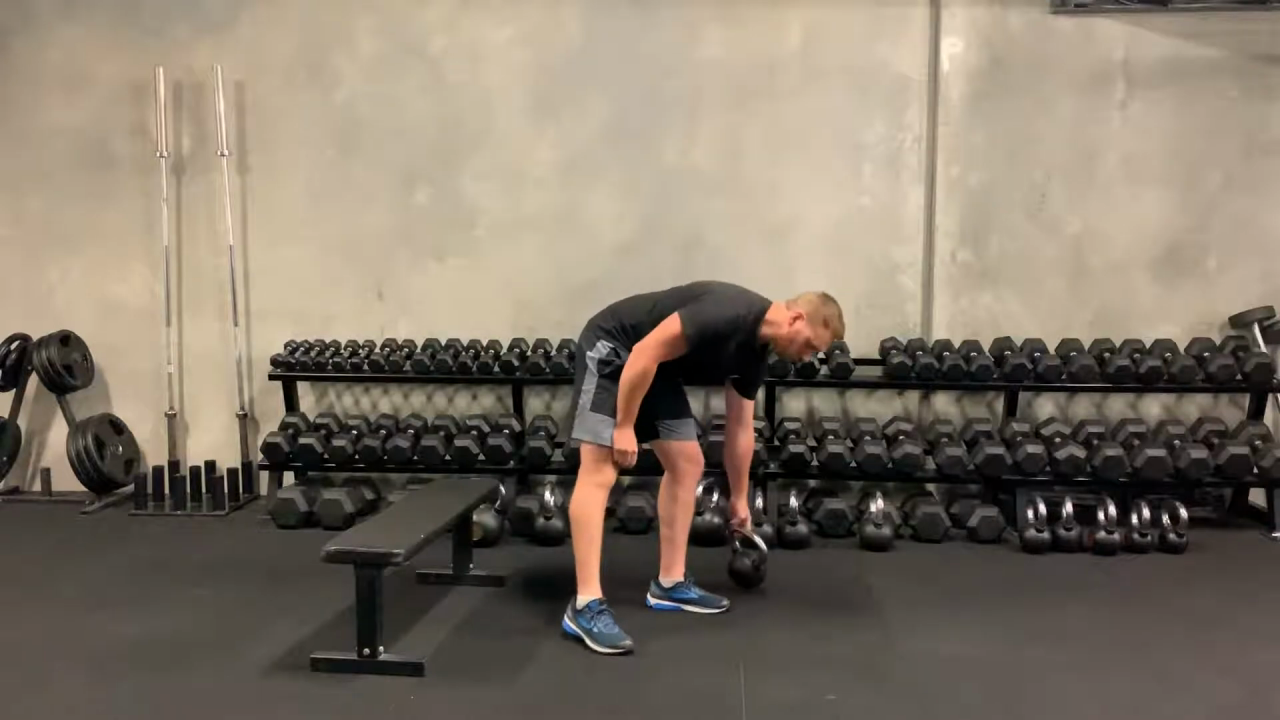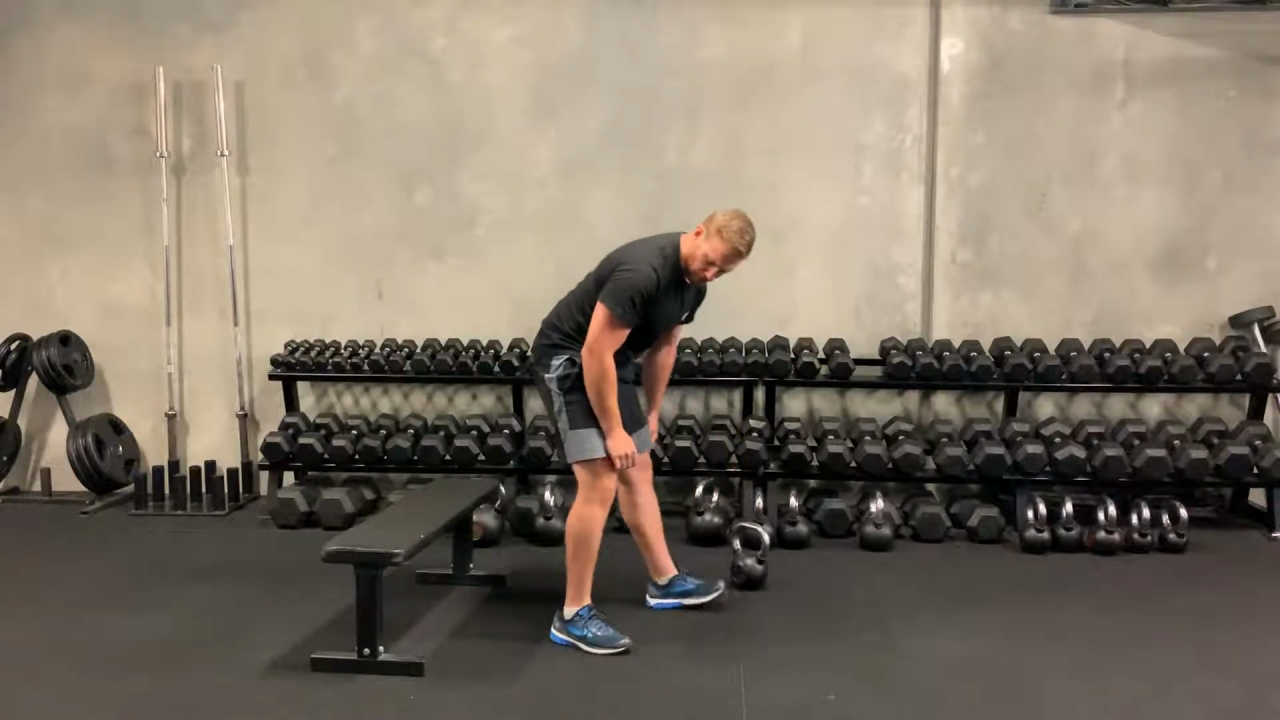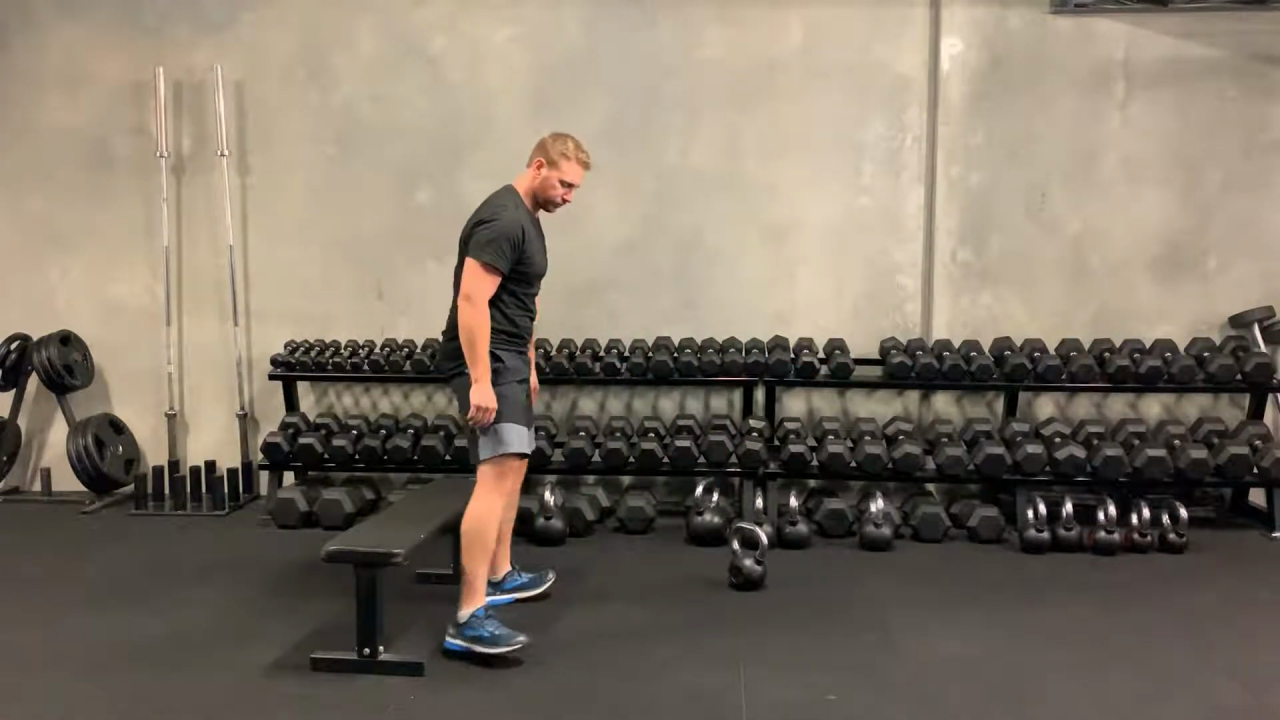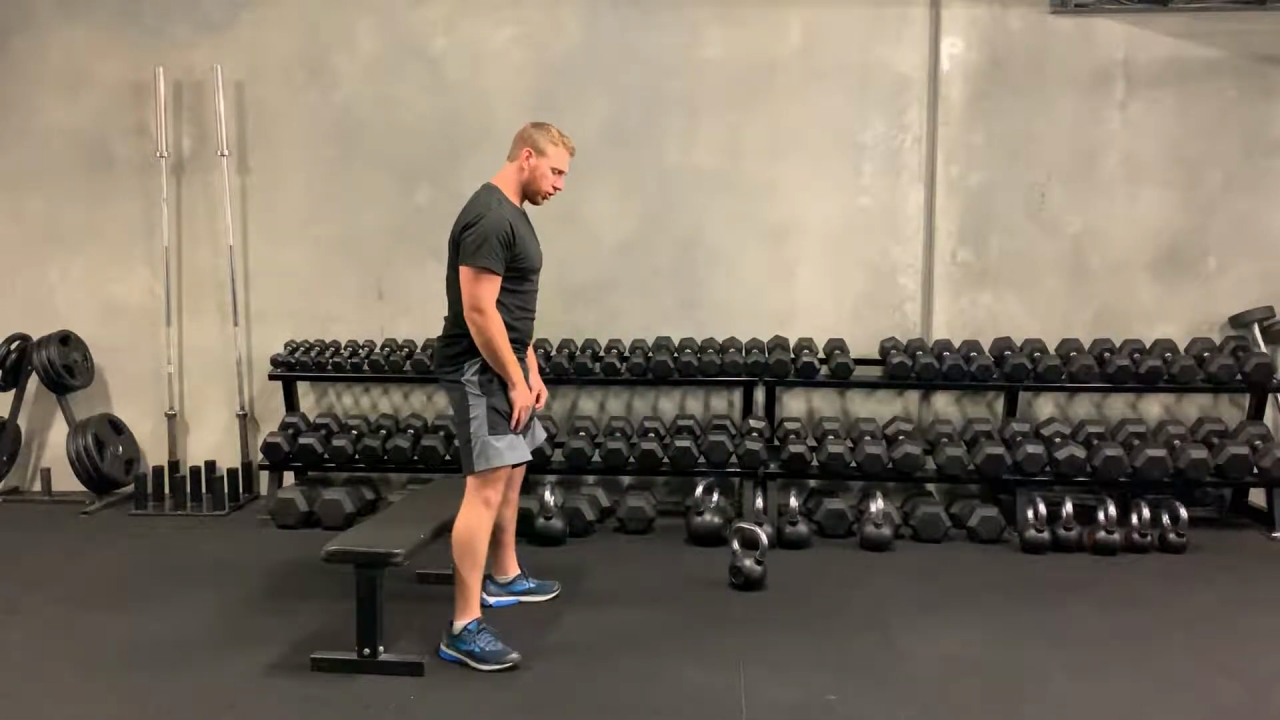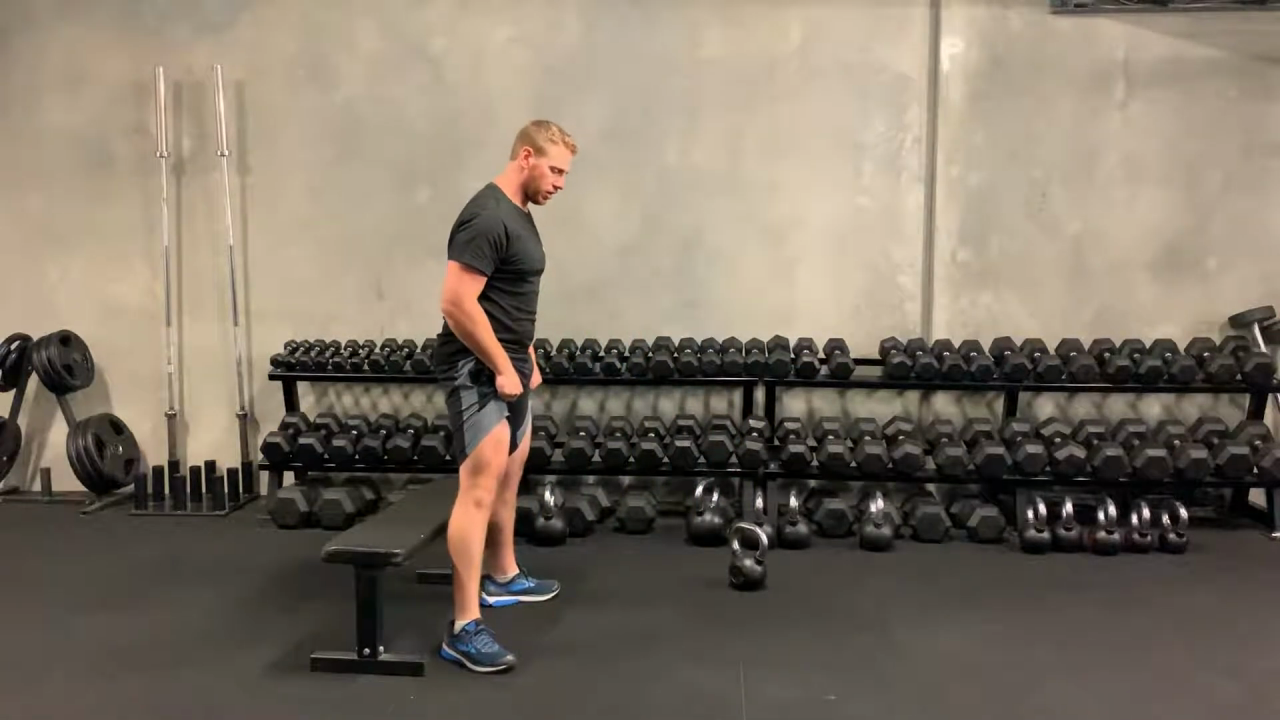
dt=1s
person 1, frame 1
left shoulder: (755, 352)
right shoulder: (724, 314)
left elbow: (741, 426)
right elbow: (644, 354)
left wrist: (739, 498)
right wrist: (625, 428)
right hip: (613, 350)
left knee: (689, 464)
right knee: (600, 473)
left ankle: (670, 582)
right ankle: (586, 605)
person 1, frame 2
left shoulder: (694, 285)
right shoulder: (641, 271)
left elbow: (662, 346)
right elbow: (594, 352)
left wrist: (651, 413)
right wrist: (614, 431)
left hip: (611, 365)
right hip: (569, 362)
left knee: (637, 472)
right knee: (600, 484)
left ankle: (665, 580)
right ankle: (573, 614)
person 1, frame 3
left shoulder: (528, 221)
right shoulder: (503, 220)
right elbow: (472, 301)
left wrist: (529, 368)
right wrist: (480, 381)
left hip: (507, 358)
right hip: (486, 360)
left knee: (510, 466)
right knee: (500, 476)
left ankle: (499, 572)
right ankle: (470, 617)
person 1, frame 4
left shoulder: (512, 213)
right shoulder: (489, 218)
right elbow: (479, 311)
left wrist: (532, 371)
right wrist: (515, 381)
left hip: (504, 366)
right hip: (479, 369)
left knee: (511, 474)
right knee: (487, 487)
left ankle: (504, 577)
right ankle: (463, 628)
person 1, frame 5
left shoulder: (520, 215)
right shoulder: (487, 218)
right elbow: (458, 303)
left wrist: (528, 362)
right wrist: (501, 369)
left hip: (507, 366)
right hip: (477, 368)
left knee: (509, 477)
right knee: (480, 486)
left ankle: (503, 576)
right ankle: (464, 627)
